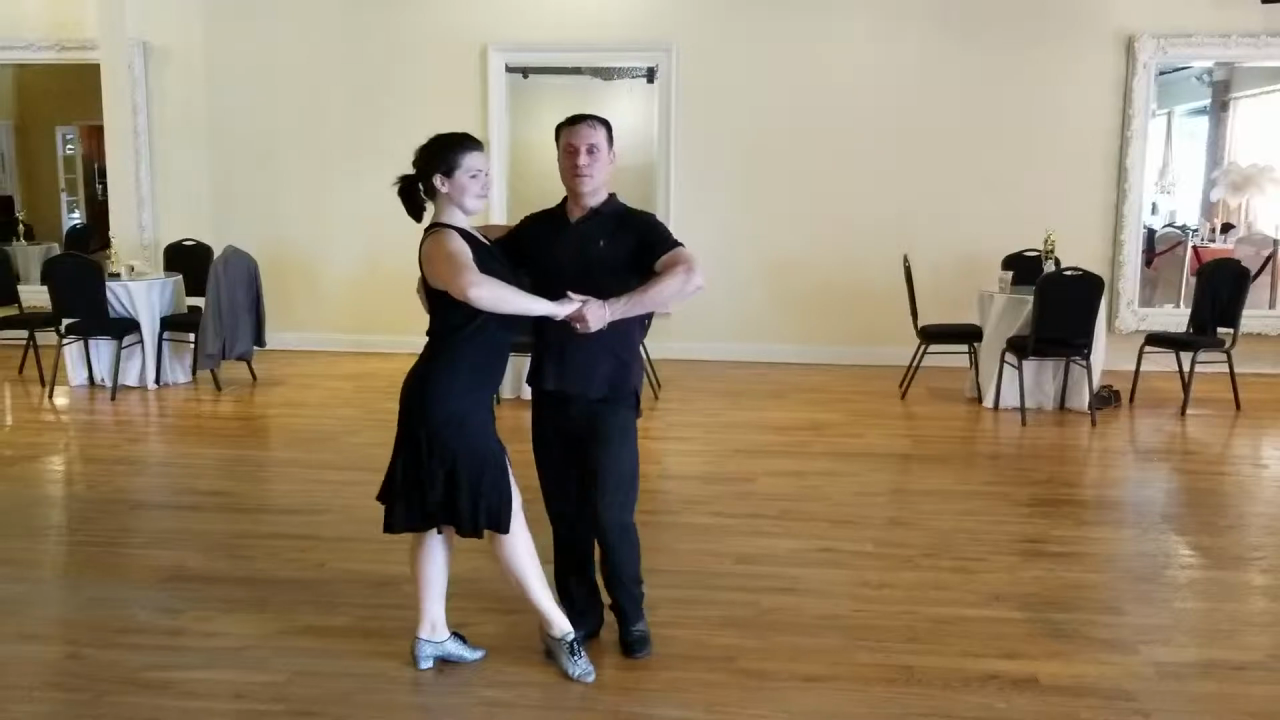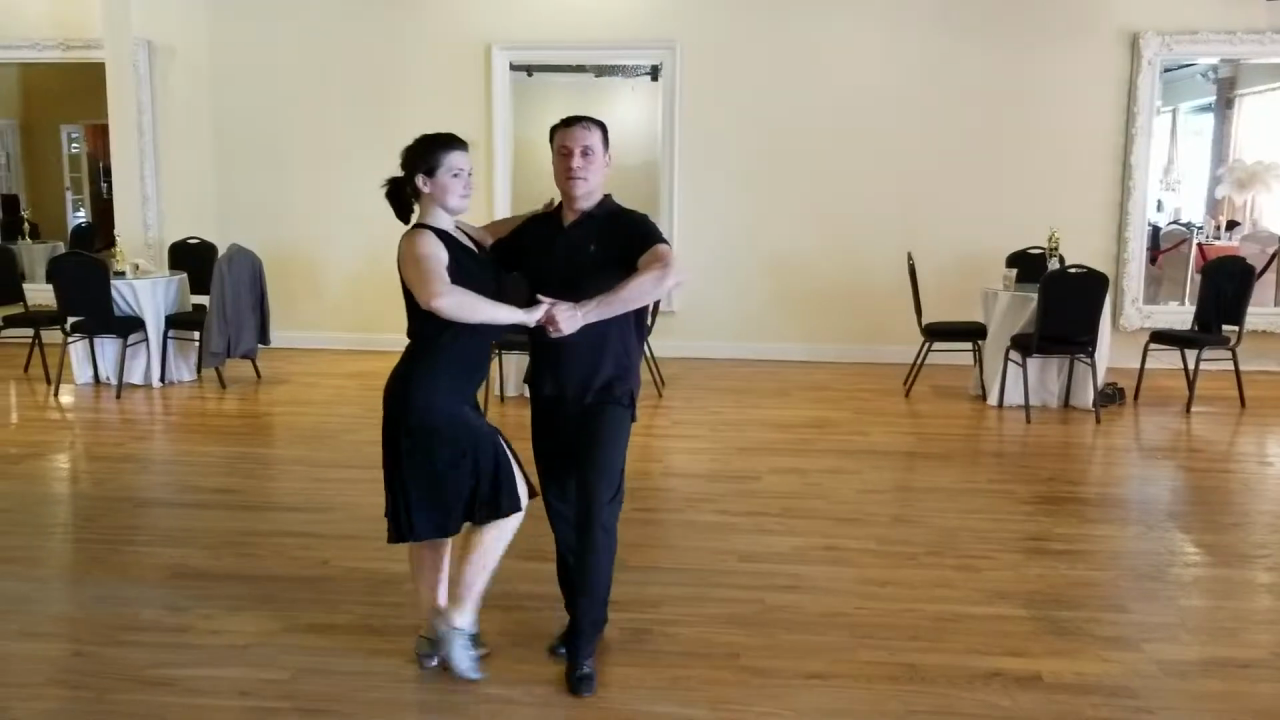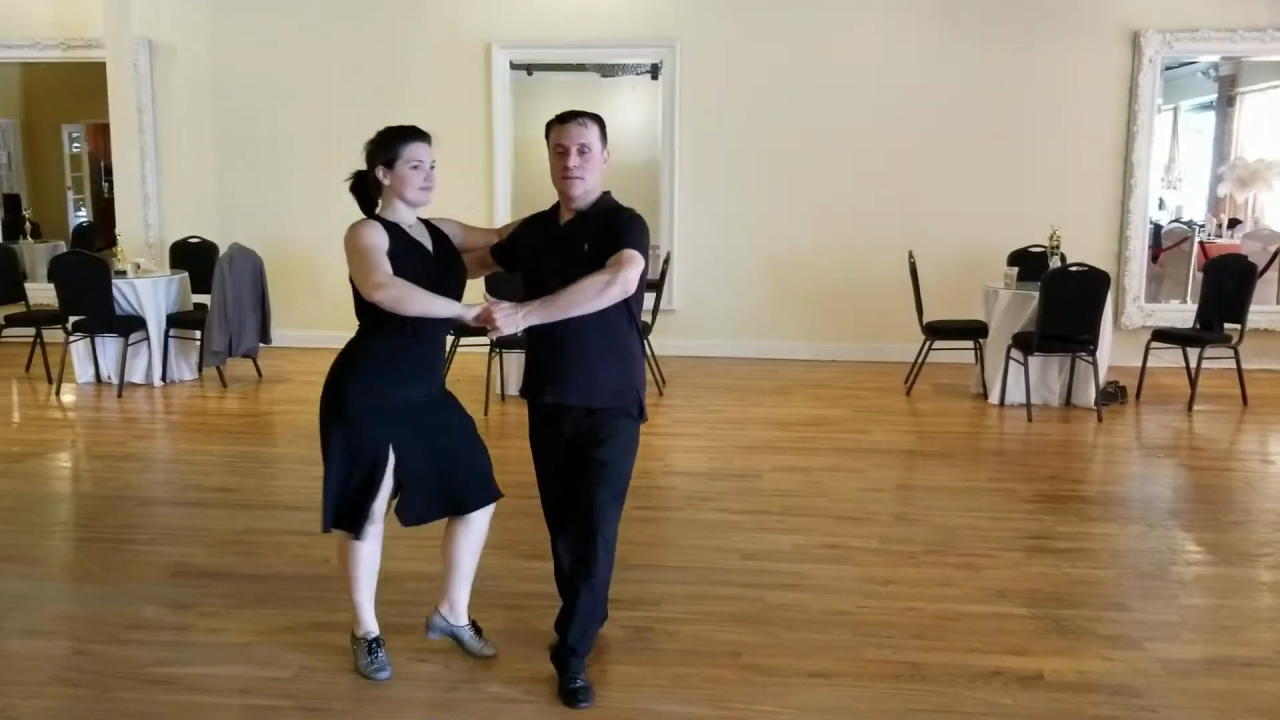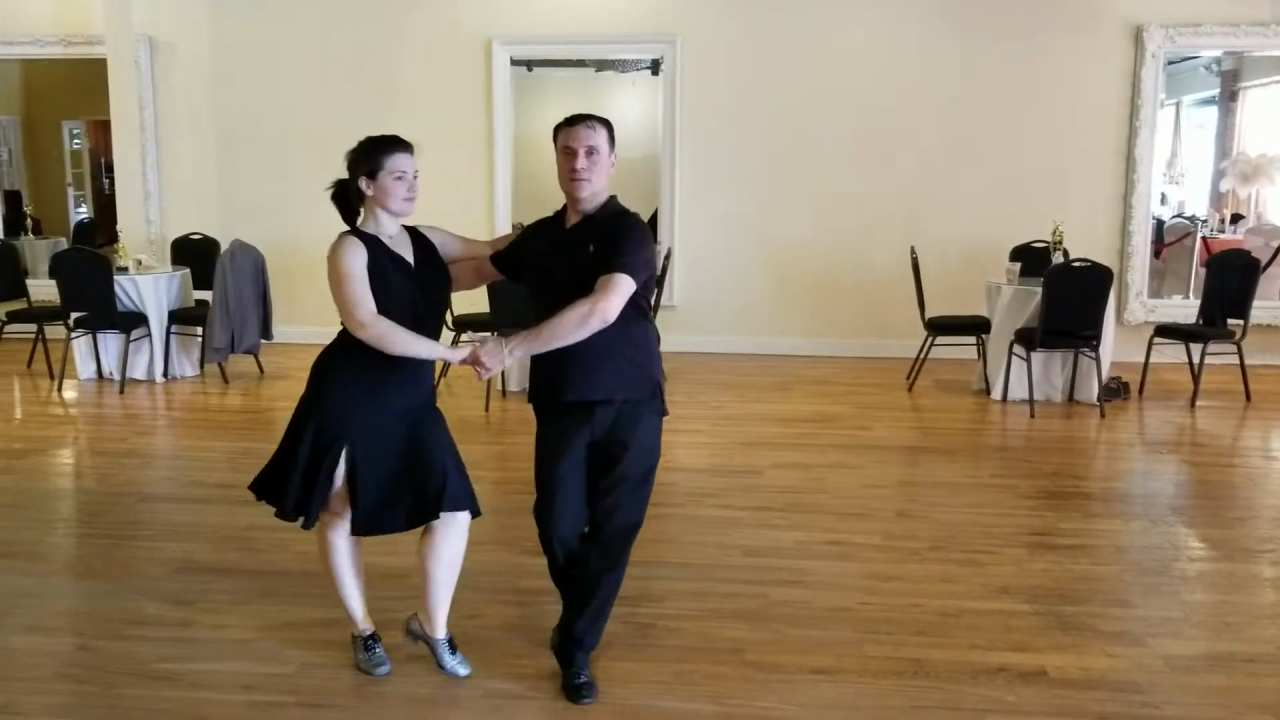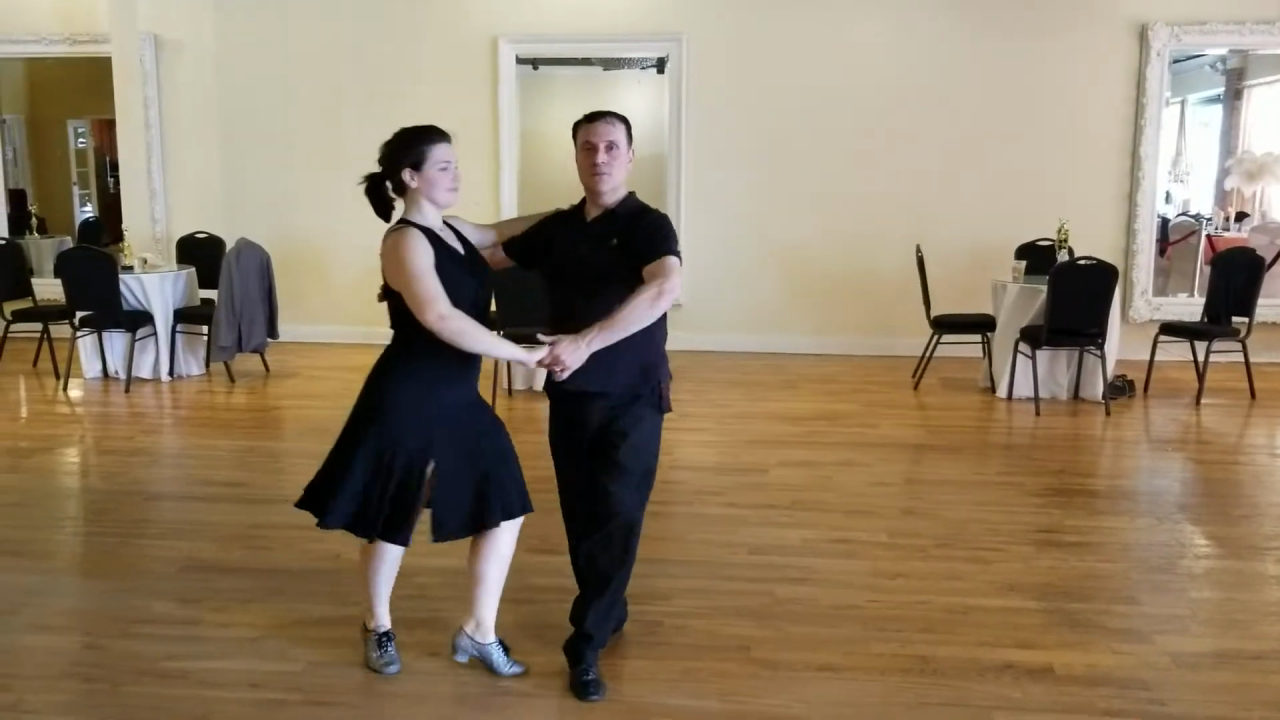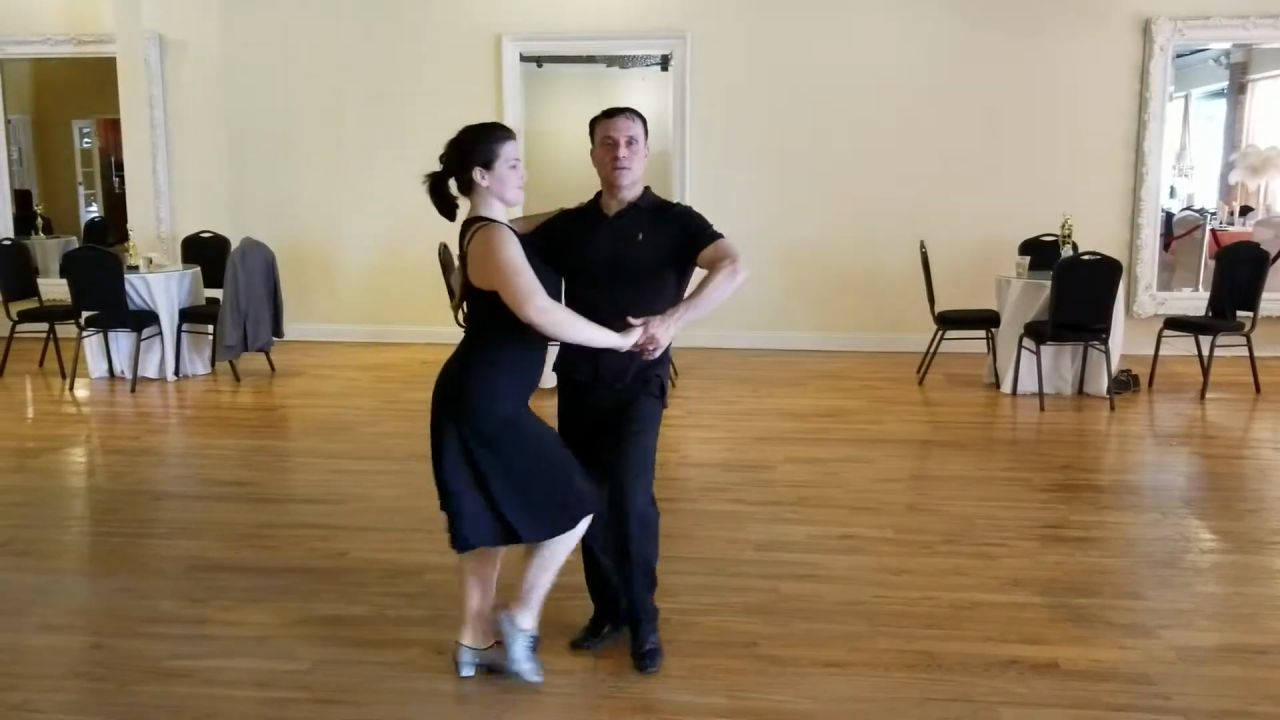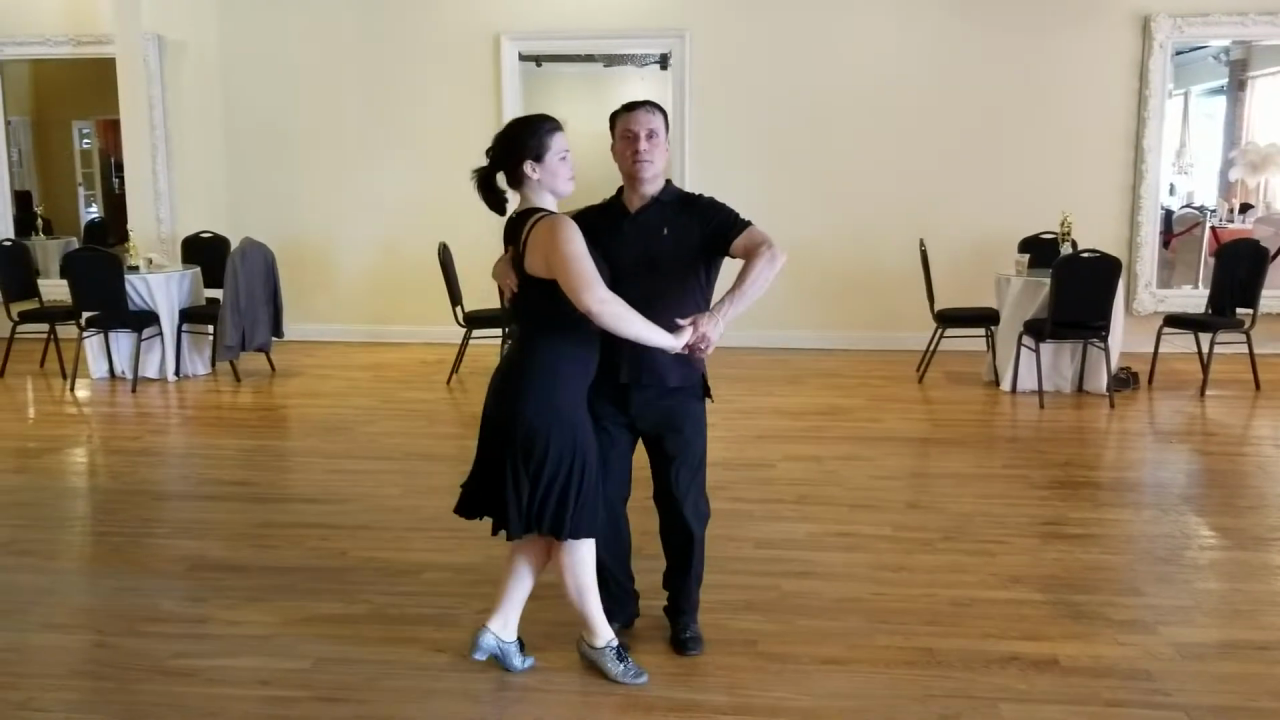
dt=0.4s
person 1, frame 1
left shoulder: (636, 227)
right shoulder: (536, 229)
left elbow: (690, 276)
left wrist: (610, 310)
left hip: (608, 394)
right hip: (550, 393)
left knee: (611, 510)
right knee: (565, 511)
left ankle: (630, 612)
right ankle: (580, 614)
person 1, frame 2
left shoulder: (629, 227)
right shoulder: (533, 231)
left elbow: (666, 274)
left wrist: (583, 312)
left hip: (606, 393)
right hip: (548, 393)
left knee: (595, 512)
right knee: (562, 513)
left ankle: (584, 644)
right ankle: (581, 619)
person 1, frame 3
left shoulder: (623, 224)
right shoulder: (534, 230)
left elbow: (622, 280)
right elbow: (479, 260)
left wrist: (525, 314)
left hip: (610, 404)
right hip: (548, 401)
left knee: (594, 527)
right knee: (561, 522)
left ankle: (572, 653)
right ankle: (587, 611)
person 1, frame 4
left shoulder: (628, 231)
right shoulder: (539, 236)
left elbow: (602, 310)
right elbow: (478, 269)
left wrist: (509, 350)
left hip: (630, 404)
right hip: (562, 405)
left knee: (613, 529)
right knee: (558, 523)
left ankle: (577, 647)
right ankle: (581, 607)
person 1, frame 5
left shoulder: (649, 225)
right shoulder: (555, 228)
left elbow: (664, 290)
right elbow: (487, 255)
left wrist: (585, 342)
left hip: (633, 397)
right hip: (570, 394)
left knee: (615, 517)
right knee: (579, 514)
left ankle: (586, 644)
right ankle: (607, 611)
person 1, frame 6
left shoulder: (674, 222)
right shoulder: (569, 225)
left elbow: (733, 268)
left wrist: (672, 321)
left hip: (636, 383)
right hip: (577, 381)
left knee: (628, 493)
right knee: (591, 501)
left ankle: (642, 619)
right ankle: (608, 610)
person 1, frame 7
left shoulder: (700, 214)
right shoulder: (590, 222)
left elbow: (769, 254)
right elbow: (514, 261)
left wrist: (719, 315)
right wrist: (510, 274)
left hip: (675, 387)
right hip: (606, 386)
left knee: (682, 502)
right knee: (601, 500)
left ankle: (684, 610)
right ankle: (617, 607)
person 2, frame 1
left shoulder: (466, 236)
right shoulder: (442, 242)
right elbow: (474, 289)
right wrist: (553, 307)
left hip: (460, 396)
right hip: (446, 399)
left knee: (442, 515)
right knee: (503, 511)
left ankle: (432, 634)
right ankle: (558, 628)
person 2, frame 2
left shoulder: (461, 237)
right shoulder: (421, 243)
right elbow: (440, 298)
right wrist: (524, 316)
left hip: (449, 396)
right hip: (428, 398)
left knee: (440, 516)
right knee: (506, 500)
left ankle: (443, 629)
right ankle: (454, 620)
person 2, frame 3
left shoulder: (439, 232)
right shoulder: (367, 233)
left elbow: (502, 240)
right elbow: (382, 290)
right wrist: (465, 311)
left hip: (424, 391)
right hip: (366, 393)
left knee: (475, 499)
right knee: (365, 516)
left ankle: (453, 613)
right ankle: (365, 632)
person 2, frame 4
left shoulder: (426, 241)
right shoulder: (349, 249)
left elbow: (491, 250)
right elbow: (365, 324)
right wrist: (450, 352)
left hip: (411, 401)
right hip: (345, 399)
left knee: (451, 509)
right knee: (338, 515)
left ankle: (433, 625)
right ankle: (363, 629)
person 2, frame 5
left shoulder: (451, 233)
right shoulder: (405, 241)
left elbow: (501, 234)
right elbow: (440, 319)
right wrist: (523, 355)
left hip: (460, 400)
right hip: (407, 401)
left knee: (507, 509)
right knee: (390, 522)
left ankle: (479, 631)
right ankle: (378, 626)
person 2, frame 6
left shoulder: (491, 231)
right shoulder: (492, 239)
right elbow: (538, 311)
right wrist: (619, 339)
left hip: (490, 396)
right hip: (483, 401)
left knee: (497, 523)
right knee: (573, 510)
left ankle: (476, 640)
right ankle: (519, 619)
person 2, frame 7
left shoulder: (524, 224)
right shoulder: (555, 229)
right elbow: (595, 303)
right wrist: (669, 340)
left hip: (531, 389)
right hip: (545, 396)
left knee: (545, 522)
right knee: (571, 523)
left ankle: (499, 630)
right ankle: (598, 638)
